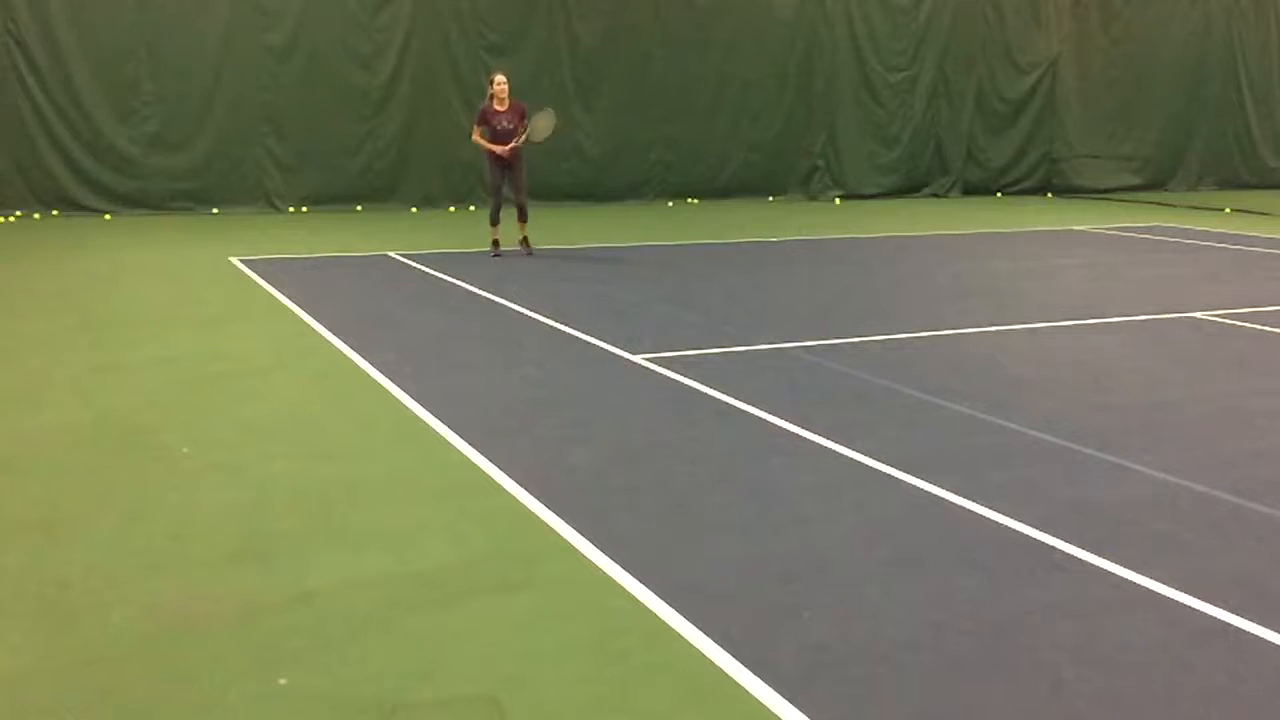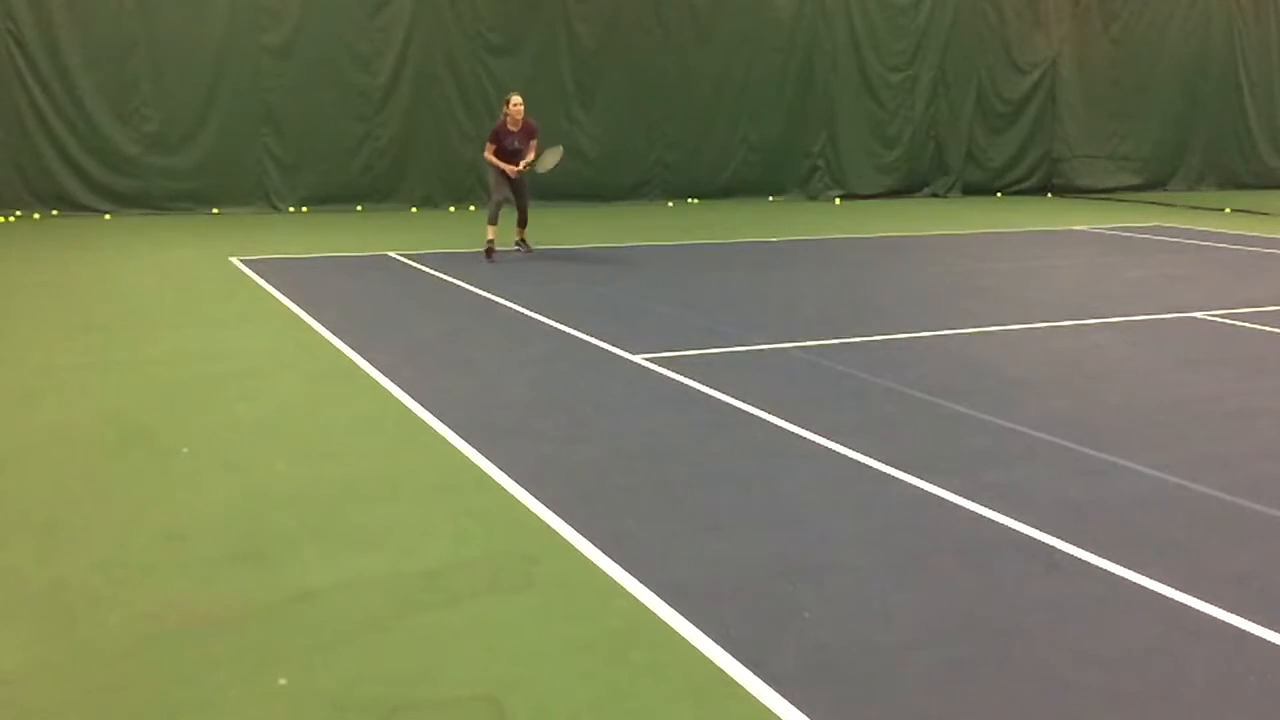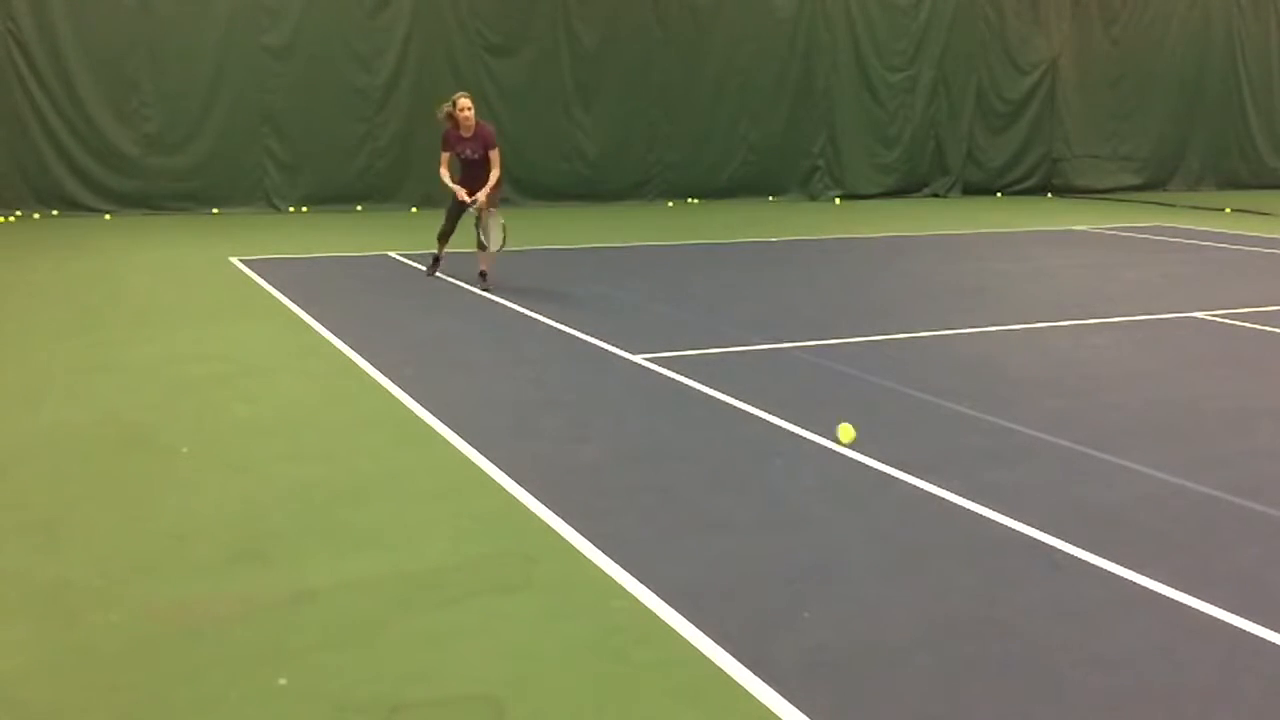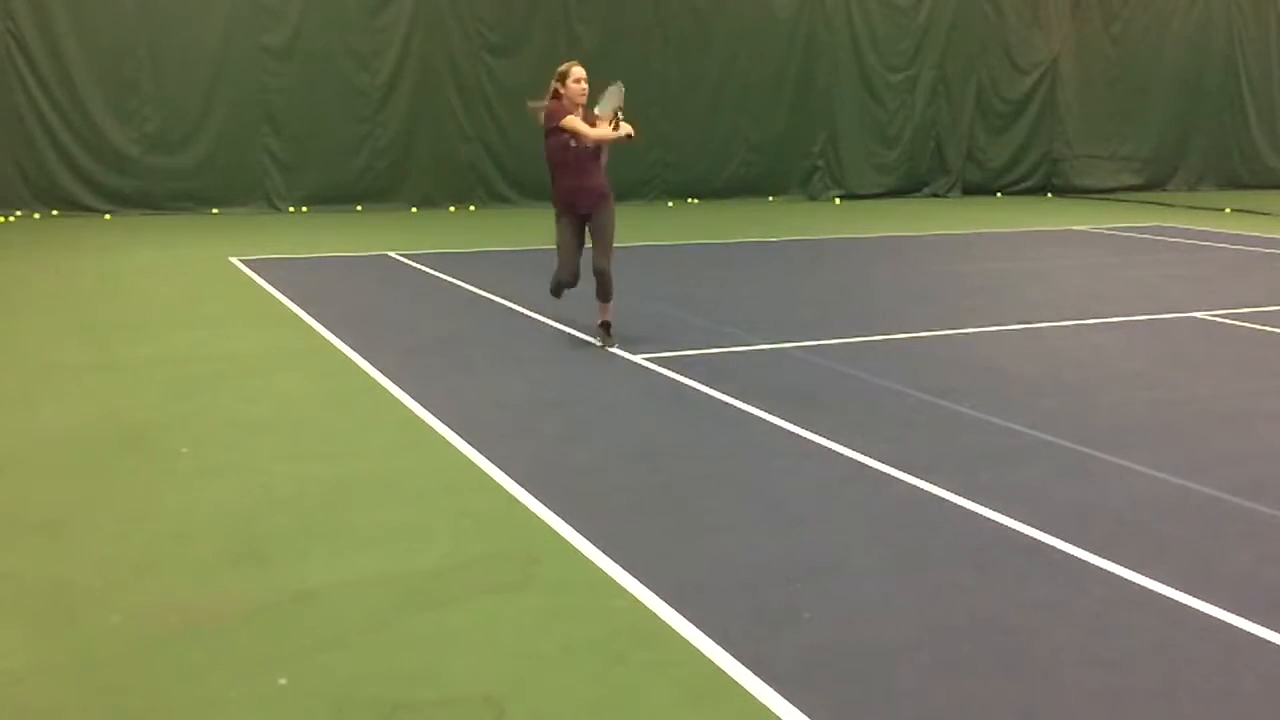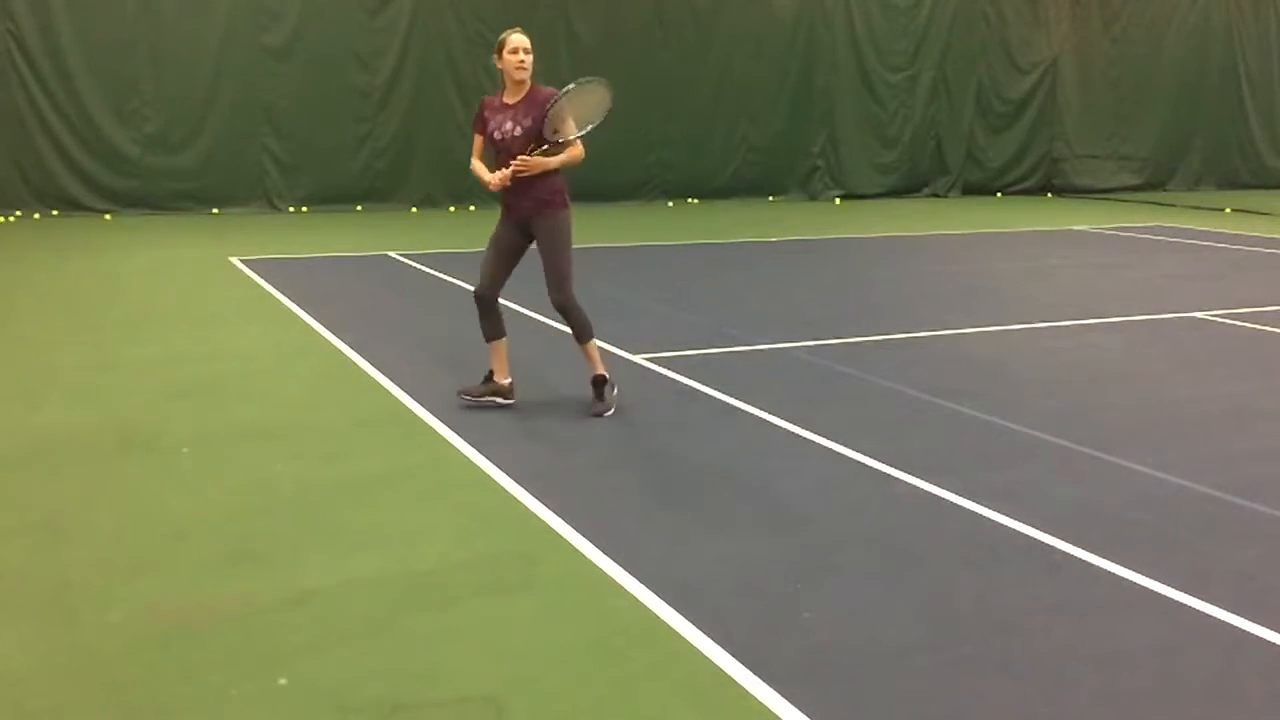
dt=1s
person 1, frame 1
left shoulder: (518, 108)
right shoulder: (485, 111)
left elbow: (526, 130)
right elbow: (475, 137)
left wrist: (521, 139)
right wrist: (493, 147)
left hip: (515, 159)
right hip: (495, 161)
left knee: (521, 200)
right knee: (496, 201)
left ankle: (524, 238)
right ankle: (495, 242)
person 1, frame 2
left shoulder: (530, 127)
right shoulder: (498, 129)
left elbow: (531, 151)
right elbow: (487, 154)
left wrist: (525, 163)
right wrist: (505, 167)
left hip: (516, 169)
right hip: (498, 168)
left knee: (522, 206)
right knee: (497, 199)
left ankle: (520, 239)
right ankle: (490, 243)
person 1, frame 3
left shoulder: (486, 132)
right shoulder: (449, 134)
left elbow: (496, 169)
right elbow: (443, 169)
left wrist: (485, 191)
right wrist: (454, 187)
left hip: (488, 186)
right hip: (464, 185)
left knee: (481, 221)
right knee: (448, 227)
left ankle: (484, 272)
right ankle: (438, 256)
person 1, frame 4
left shoulder: (592, 118)
right shoulder: (554, 111)
right elbow: (589, 134)
left wrist: (607, 137)
right wrist: (620, 132)
left hip: (600, 202)
right hip: (568, 206)
left knee: (602, 267)
right knee: (568, 277)
left ankle: (605, 323)
right ankle: (560, 280)
person 1, frame 5
left shoulder: (547, 98)
right shoulder: (488, 107)
left elbow: (577, 151)
right elbow: (475, 159)
left wrist: (543, 164)
right wrist: (489, 177)
left hip: (549, 210)
right hip: (512, 214)
left knee: (562, 298)
right knee: (484, 293)
left ankle: (601, 379)
right ankle: (500, 382)
